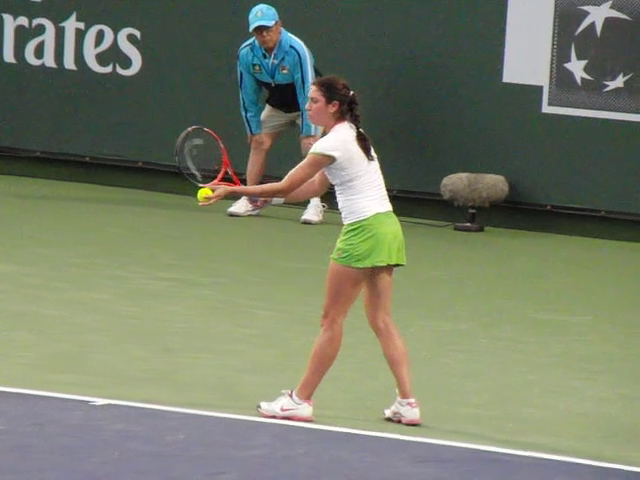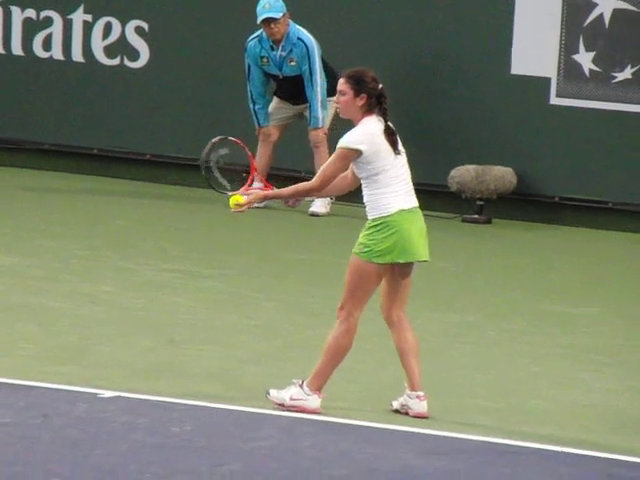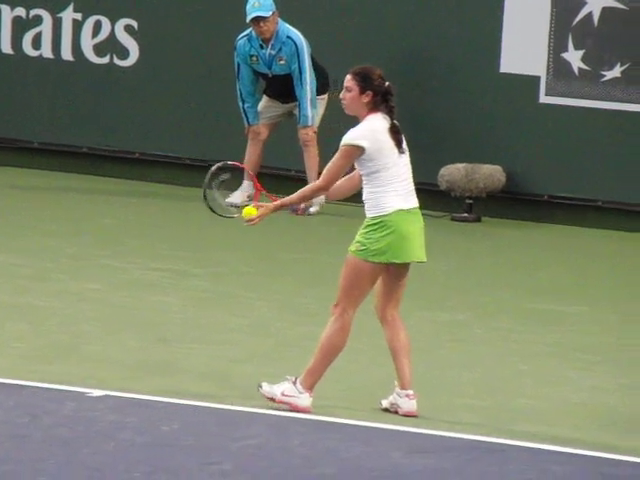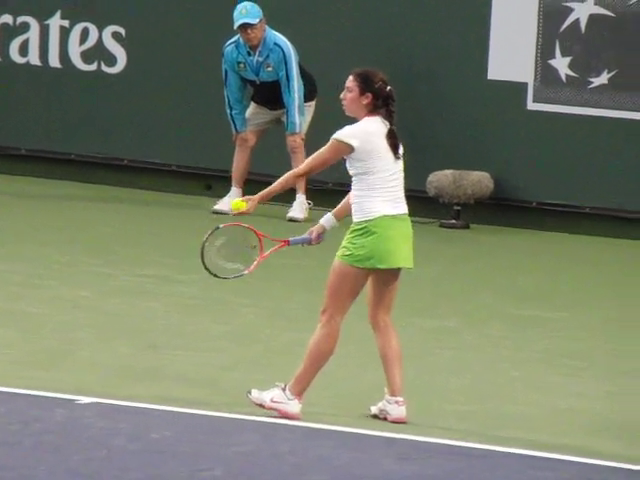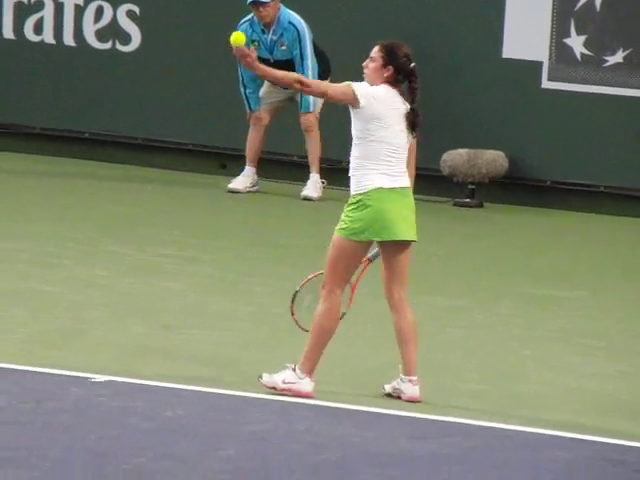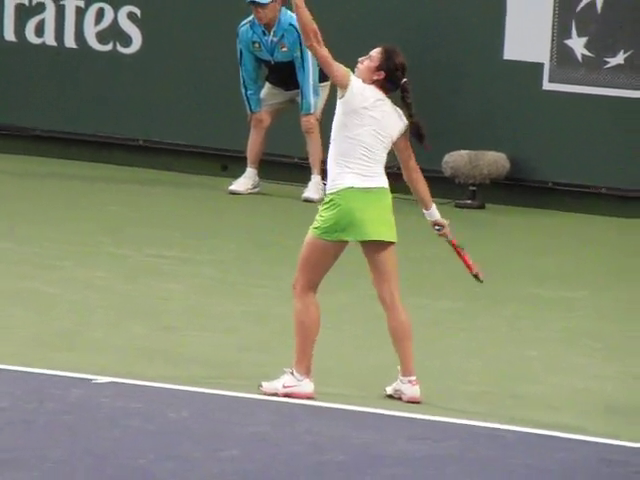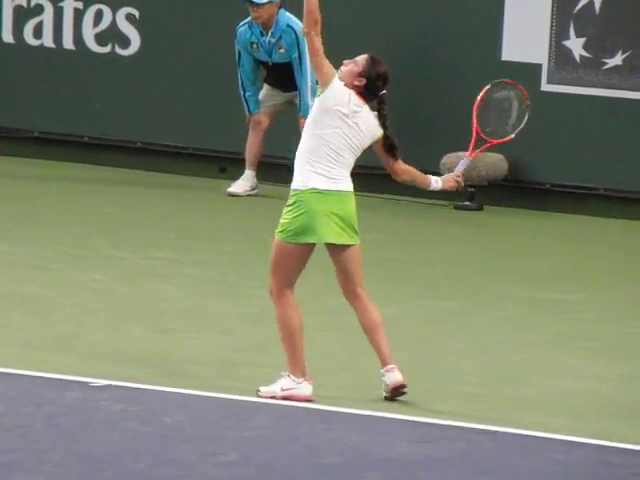
dt=0.7s
person 1, frame 1
left shoulder: (332, 143)
right shoulder: (353, 135)
left elbow: (284, 186)
right elbow: (317, 186)
left wrist: (232, 190)
right wrist: (273, 197)
left hip: (363, 231)
right hip: (386, 227)
left knee: (331, 320)
right knee: (381, 320)
left ankle: (300, 400)
right ankle: (407, 403)
person 1, frame 2
left shoulder: (358, 137)
right shoulder: (382, 128)
left elbow: (316, 184)
right elbow: (349, 180)
left wrist: (264, 194)
right wrist: (303, 194)
left hip: (386, 227)
right hip: (410, 222)
left knee: (347, 313)
right knee: (395, 313)
left ankle: (310, 391)
right ankle: (416, 396)
person 1, frame 3
left shoulder: (361, 134)
right shoulder: (388, 127)
left elbow: (322, 184)
left wrist: (274, 206)
right wrist: (312, 199)
left hip: (385, 225)
right hip: (409, 222)
left knee: (342, 311)
right knee: (388, 312)
left ankle: (302, 389)
right ankle: (405, 394)
person 1, frame 4
left shoulder: (356, 133)
right shoulder: (386, 133)
left elbow: (302, 171)
left wrist: (258, 197)
right wrist: (327, 221)
left hip: (372, 231)
right hip: (398, 229)
left knee: (330, 316)
right knee: (380, 318)
left ankle: (291, 396)
right ankle: (395, 401)
person 1, frame 5
left shoulder: (366, 94)
right shoulder: (407, 110)
left elbow: (307, 85)
right elbow: (409, 169)
left wrist: (256, 66)
left hip: (371, 201)
right hip: (402, 201)
left knee: (331, 290)
right knee: (397, 295)
left ankle: (302, 375)
right ankle: (409, 380)
person 1, frame 6
left shoulder: (354, 90)
right shoulder: (397, 118)
left elbow: (315, 43)
right elbow: (412, 172)
right wrist: (433, 213)
left hip: (345, 201)
right hip: (378, 202)
left knee: (304, 288)
right knee: (390, 296)
left ankle: (300, 377)
right ankle: (408, 381)
person 1, frame 7
left shoulder: (333, 92)
right shoulder: (373, 124)
right elbow: (398, 170)
right wrist: (438, 182)
left hip: (308, 201)
right hip: (343, 203)
left knee: (280, 289)
right knee: (356, 293)
left ankle: (297, 380)
right ankle: (390, 370)
person 2, frame 1
left shoulder: (296, 50)
right shoulder: (246, 53)
left elbow: (307, 92)
right elbow: (248, 94)
left wrist: (308, 132)
right wrist: (253, 129)
left hip: (308, 103)
right hip: (277, 104)
left knee: (309, 146)
right knee: (258, 144)
left ankle: (315, 204)
right ankle: (250, 200)
person 2, frame 2
left shoulder: (304, 42)
right shoulder: (254, 45)
left elbow: (316, 84)
right elbow: (256, 86)
left wrist: (317, 124)
right wrist: (261, 121)
left hip: (320, 94)
right hip: (285, 96)
left knee: (317, 138)
right knee: (266, 136)
left ankle: (323, 196)
right ankle: (257, 189)
person 2, frame 3
left shoulder: (294, 41)
right shoulder: (243, 44)
left elbow: (305, 83)
right elbow: (245, 85)
left wrist: (306, 122)
right wrist: (251, 119)
left hip: (309, 91)
right hip: (274, 94)
left knee: (307, 138)
right knee: (255, 134)
left ankle: (313, 194)
right ankle: (247, 190)
person 2, frame 4
left shoulder: (281, 47)
right shoulder: (231, 51)
left elbow: (292, 90)
right elbow: (233, 91)
left wrist: (294, 129)
right wrist: (239, 126)
left hip: (297, 97)
right hip: (262, 100)
left knee: (294, 144)
right knee: (243, 140)
left ankle: (301, 201)
right ankle: (235, 196)
person 2, frame 5
left shoulder: (295, 26)
right shoulder: (245, 29)
left elbow: (306, 69)
right elbow: (247, 70)
left wrist: (307, 109)
right wrist: (253, 105)
left hip: (311, 77)
left knee: (308, 123)
right knee: (257, 119)
left ankle: (315, 180)
right ankle: (249, 175)
person 2, frame 6
left shoulder: (296, 28)
right shoulder: (246, 30)
left elbow: (307, 70)
right elbow: (248, 72)
left wrist: (309, 110)
right wrist: (254, 107)
left hip: (311, 80)
right hip: (276, 82)
left knee: (309, 124)
right knee: (258, 121)
left ankle: (316, 181)
right ankle: (251, 177)
person 2, frame 7
left shoulder: (293, 29)
right shoulder: (244, 31)
left elbow: (305, 72)
right elbow: (246, 73)
left wrist: (306, 112)
right wrist: (252, 109)
left hip: (307, 82)
right hip: (275, 83)
right knee: (256, 123)
right ankle: (249, 178)
